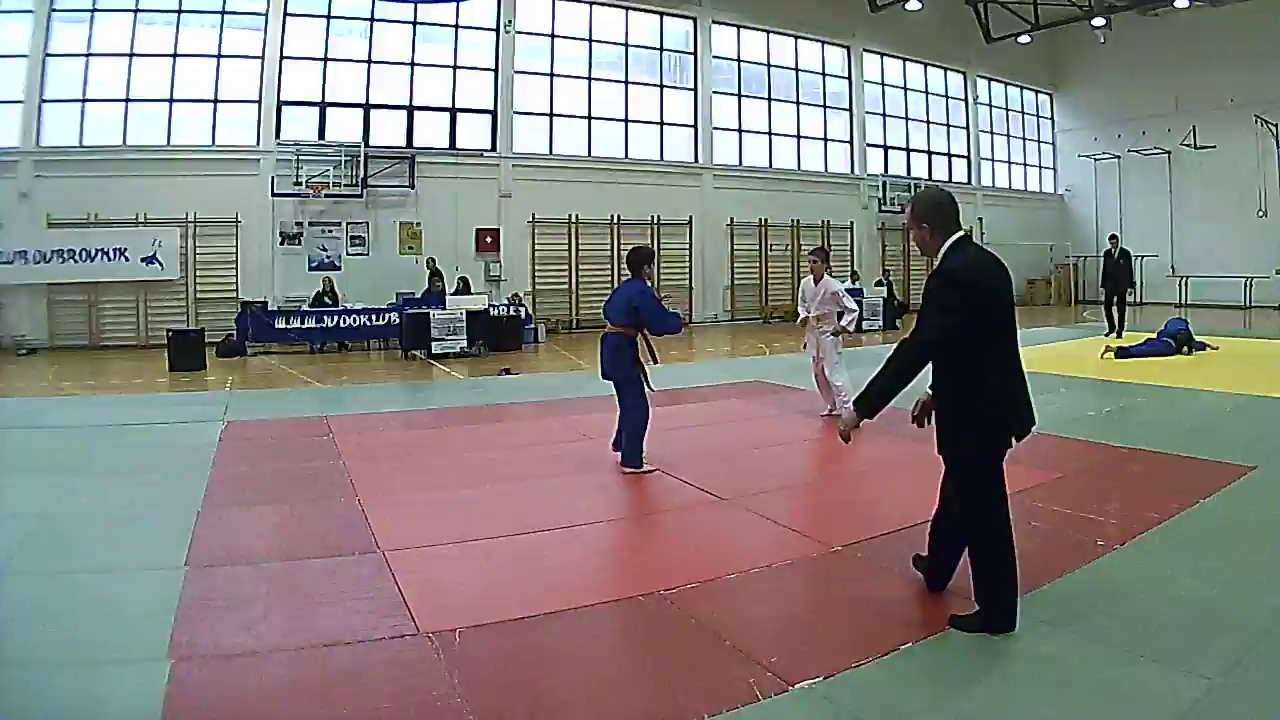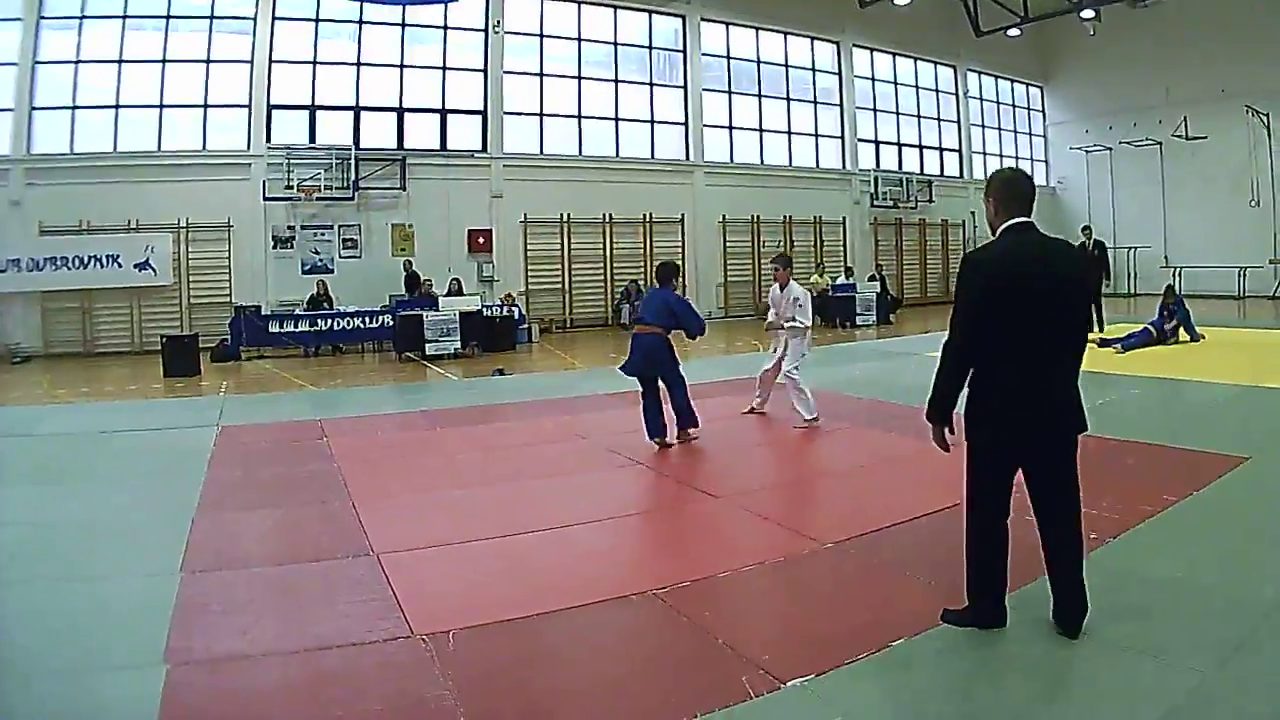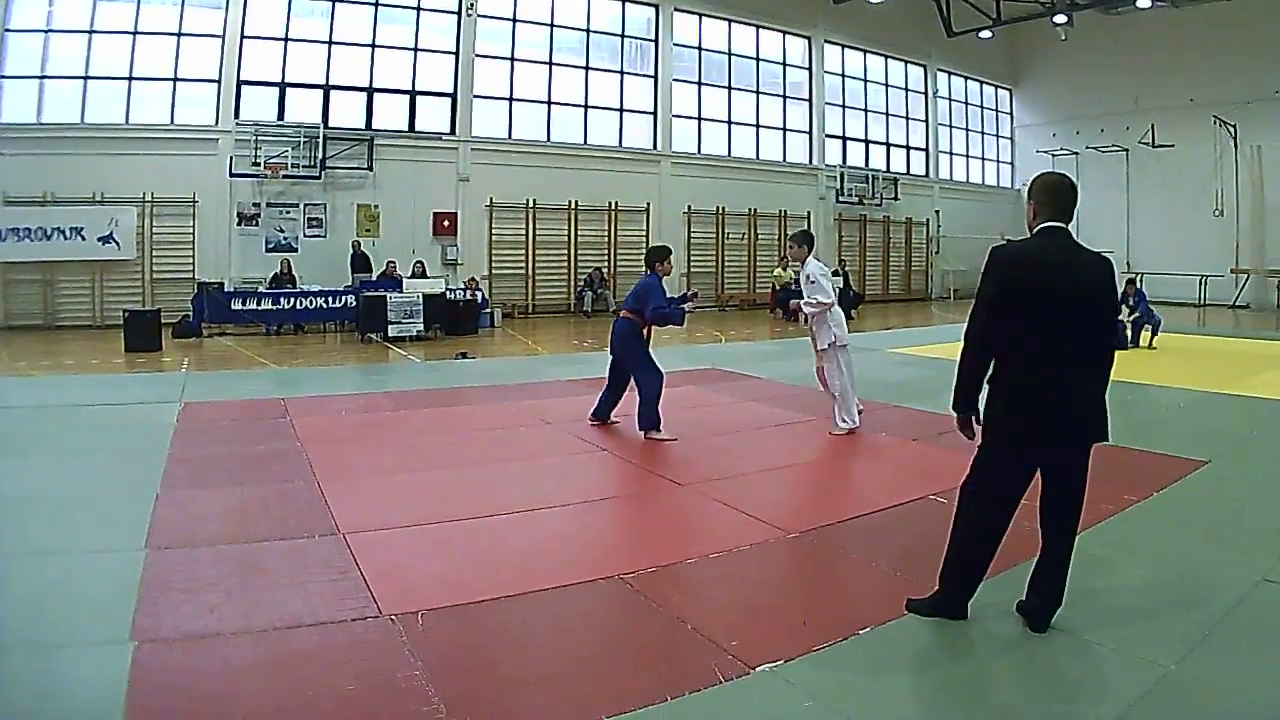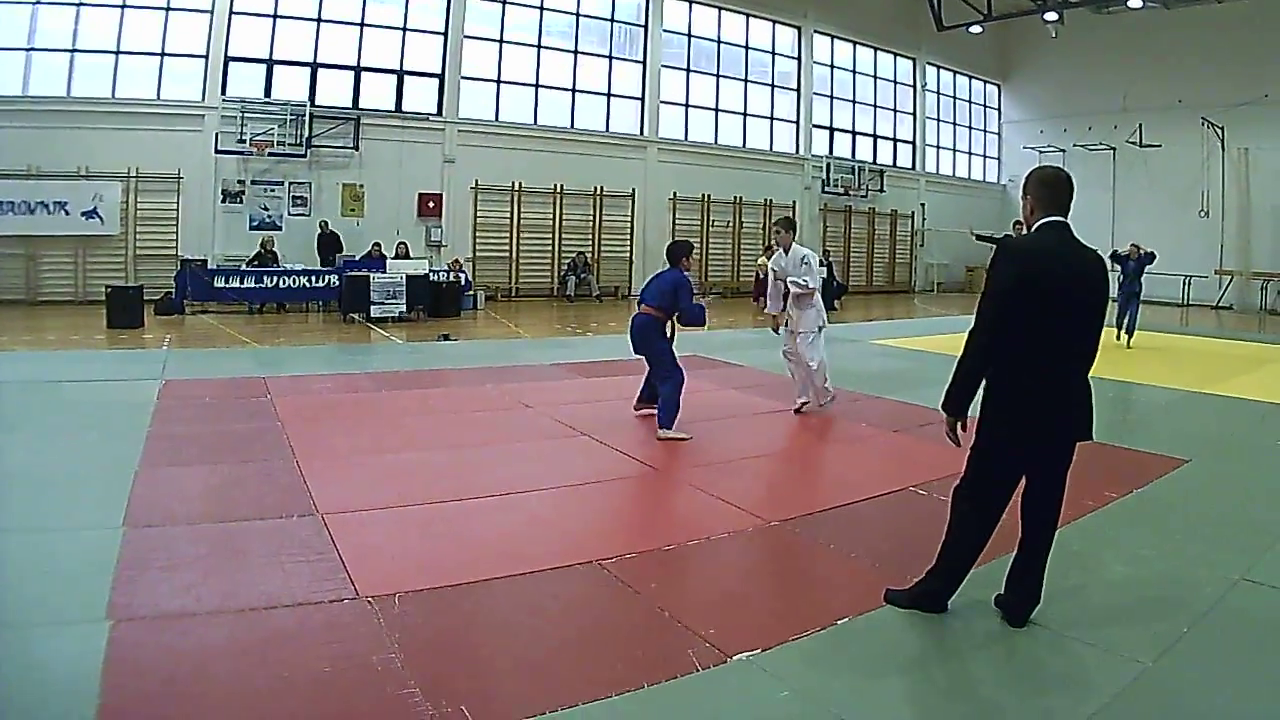
dt=0.7s
person 1, frame 1
left shoulder: (952, 274)
right shoulder: (984, 262)
left elbow: (918, 348)
left wrist: (862, 407)
right wrist: (935, 395)
left hip: (976, 413)
right hip: (996, 403)
left knee: (982, 507)
right knee: (961, 490)
left ankle: (996, 610)
right ankle: (939, 565)
person 1, frame 2
left shoulder: (983, 262)
right shoulder: (1068, 256)
left elbow: (961, 344)
right elbow: (1079, 330)
left wrist: (940, 409)
left hip: (999, 410)
right hip: (1057, 406)
left knee: (986, 510)
right knee: (1060, 507)
left ankle: (986, 607)
right ankle: (1069, 609)
person 1, frame 3
left shoulder: (1009, 258)
right shoulder: (1099, 268)
left elbow: (979, 337)
right elbow: (1106, 346)
left wrist: (965, 400)
left hip: (1018, 408)
right hip: (1077, 411)
left knee: (983, 502)
right knee: (1061, 512)
left ankle: (952, 597)
right ankle: (1042, 605)
person 1, frame 4
left shoulder: (1016, 253)
right shoulder: (1093, 264)
left elbow: (985, 336)
right elbow: (1090, 341)
left wrist: (956, 402)
left hip: (1015, 407)
right hip: (1068, 407)
left knee: (977, 501)
right knee: (1043, 509)
left ankle: (935, 590)
right ankle: (1020, 601)
person 2, frame 1
left shoulder: (623, 287)
right shoulder: (643, 292)
right elbow: (660, 325)
right wrist: (678, 318)
left hip: (613, 345)
right hip: (623, 348)
left knee: (629, 399)
right knee: (636, 404)
left ankle: (621, 443)
right ankle: (631, 462)
person 2, frame 2
left shoulder: (649, 297)
right shoulder: (676, 300)
right elbow: (696, 327)
right wrist: (697, 326)
left hip: (639, 344)
right hip: (657, 345)
left knee: (650, 390)
right knee: (677, 386)
left ankle: (658, 434)
right ankle: (684, 429)
person 2, frame 3
left shoulder: (650, 282)
right shoulder: (652, 285)
left elbow: (661, 305)
right elbow: (656, 314)
left wrist: (684, 299)
right wrist: (682, 310)
left hip: (625, 331)
right hip: (629, 333)
left knee: (619, 376)
right knee: (651, 377)
left ankle: (600, 415)
right ankle: (651, 429)
person 2, frame 4
left shoulder: (661, 276)
right shoulder: (682, 281)
left elbow: (643, 297)
right elbow: (687, 316)
right wrist: (700, 310)
left hip: (641, 323)
right hip: (650, 328)
left knee: (660, 366)
right knee: (672, 375)
left ankle: (644, 401)
right ankle: (665, 428)
person 3, frame 1
left shoulder: (834, 286)
right shoulder: (805, 283)
left elbow: (853, 309)
left wrist: (843, 326)
right wrist: (803, 317)
left hip: (828, 333)
right hip: (812, 332)
left knee: (834, 373)
right knee: (818, 373)
left ankle: (846, 409)
right ankle: (833, 407)
person 3, frame 2
left shoulder: (798, 293)
right shoulder: (775, 290)
left elbow: (805, 323)
left wrist: (781, 325)
right wrist: (771, 322)
left hip: (797, 337)
right hip: (781, 336)
left knee: (789, 373)
right knee: (768, 371)
left ankle: (810, 415)
right ankle: (759, 404)
person 3, frame 3
left shoulder: (815, 270)
right shoulder: (805, 269)
left elbow: (826, 300)
left wrist: (802, 304)
right wrist: (801, 305)
left hip: (829, 325)
right hip: (821, 325)
left knee: (835, 374)
right knee: (824, 372)
left ankle: (850, 420)
right ankle: (850, 408)
person 3, frame 4
left shoulder: (805, 255)
right shoulder: (777, 258)
left elbow: (811, 285)
right elbow: (775, 288)
left wrist: (788, 281)
right wrist: (775, 314)
left hip: (809, 308)
right hip: (793, 307)
left knee: (809, 355)
right knee: (791, 352)
left ankle: (824, 393)
right ankle: (804, 396)
